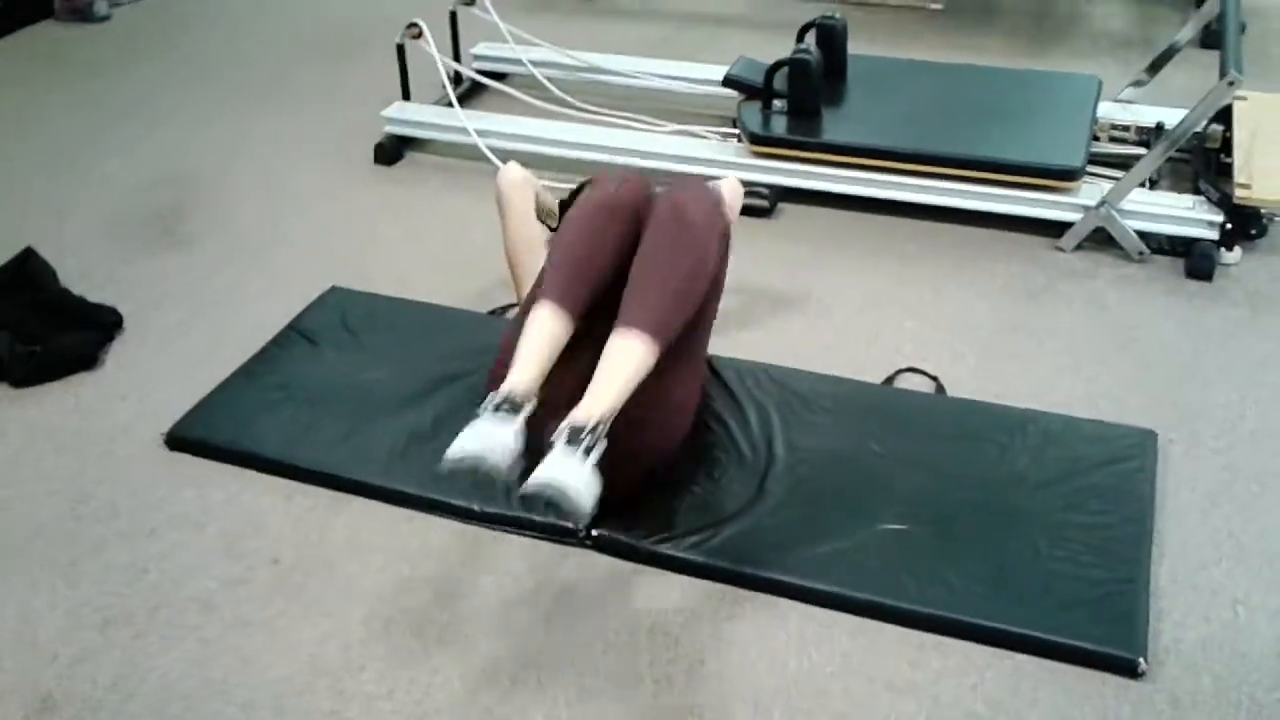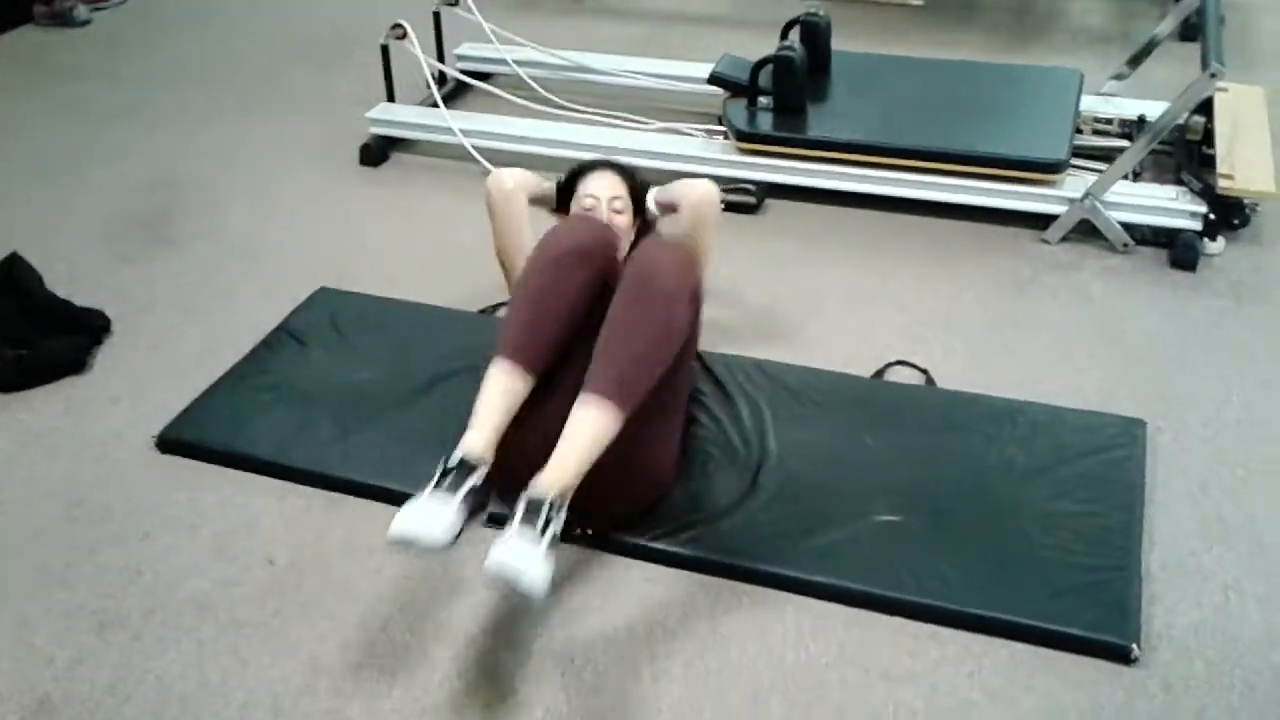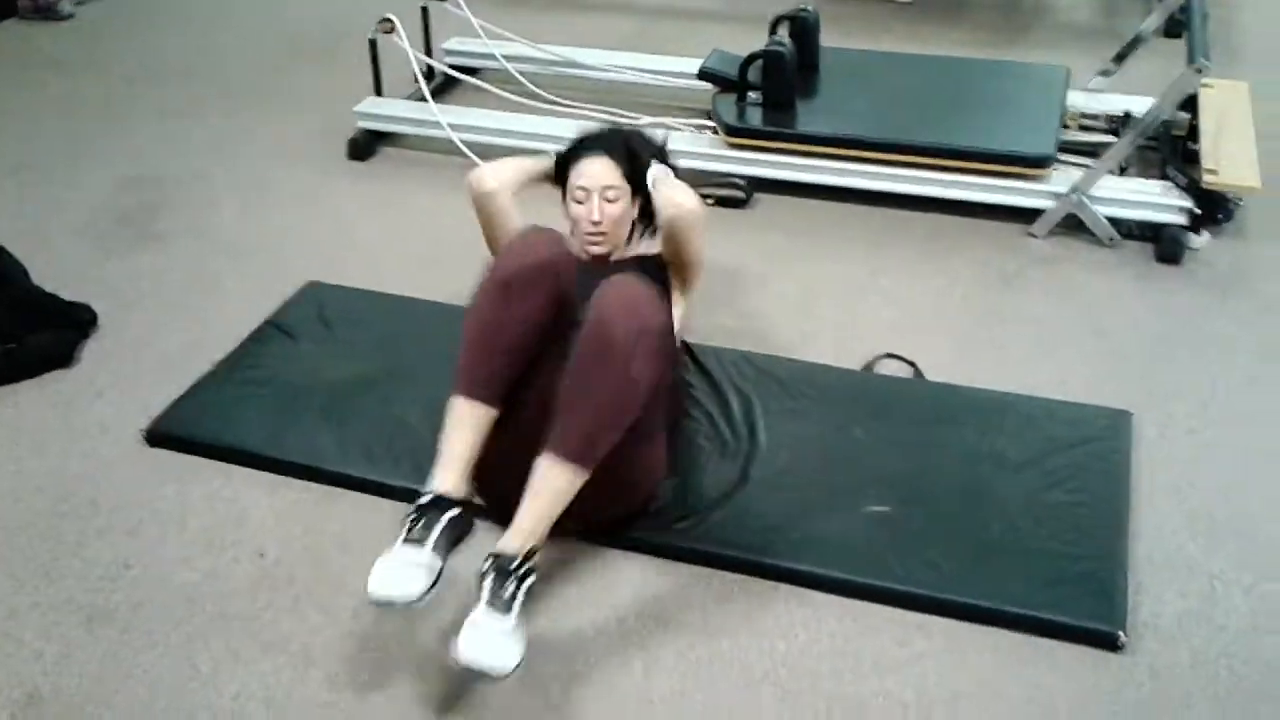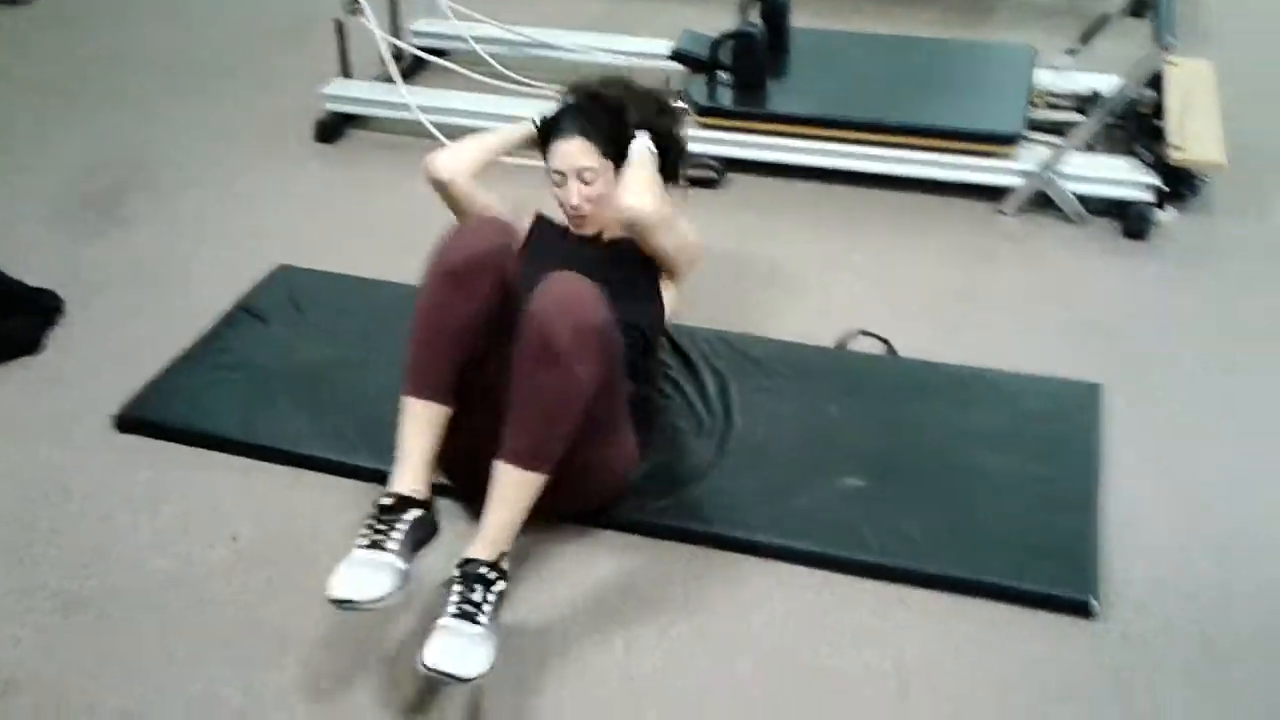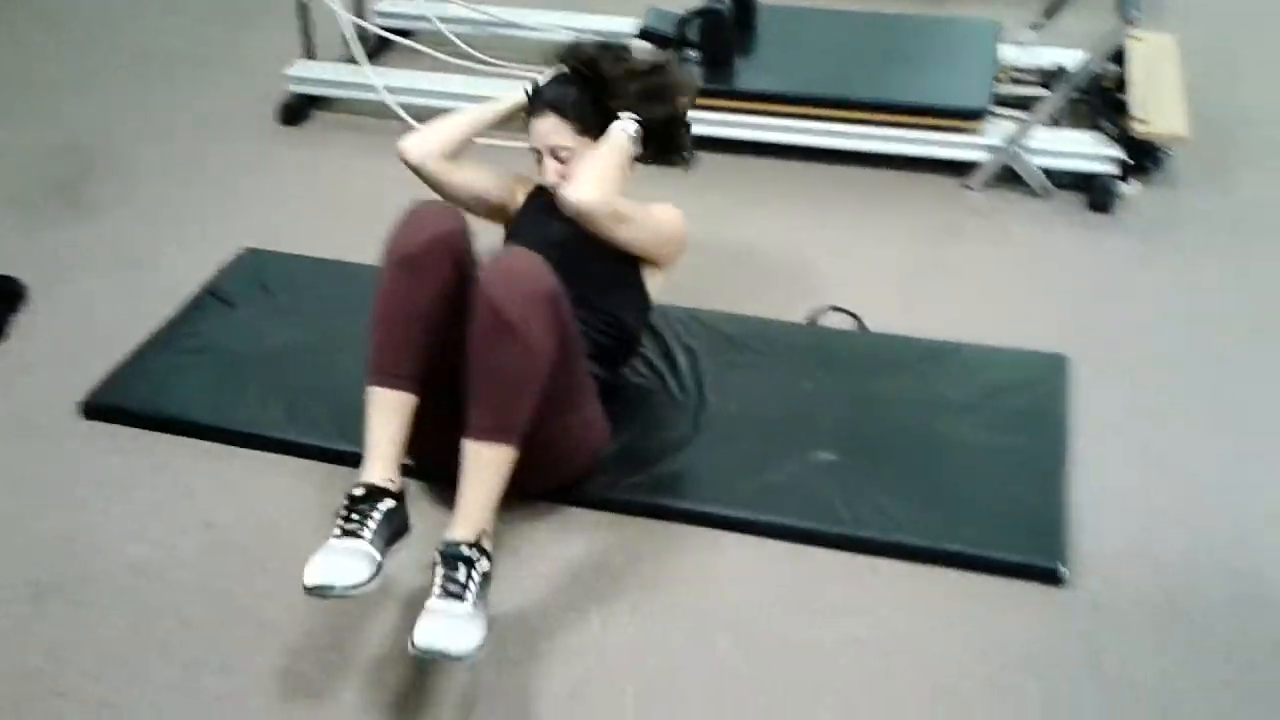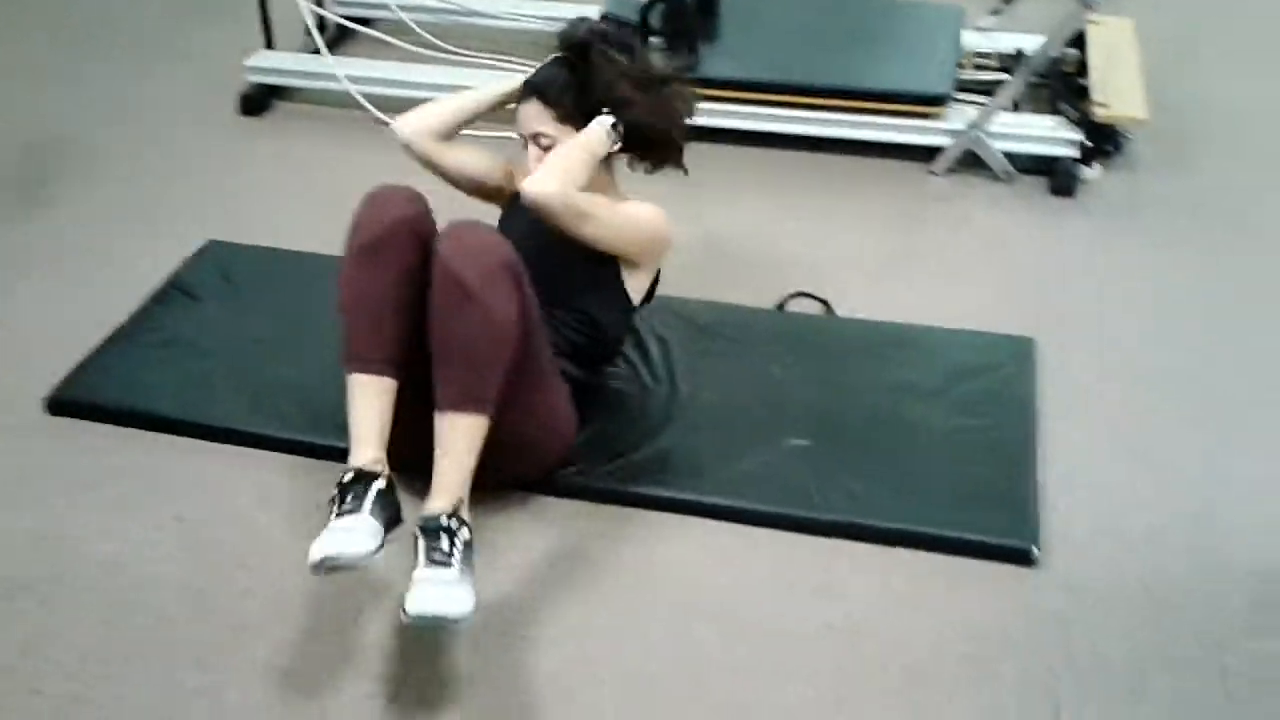
dt=0.1s
person 1, frame 1
right shoulder: (543, 283)
left elbow: (729, 191)
right elbow: (513, 179)
right wrist: (560, 215)
left hip: (634, 432)
right hip: (547, 407)
left knee: (693, 206)
right knee: (617, 194)
left ankle: (583, 438)
right ankle: (510, 404)
person 1, frame 2
left shoulder: (672, 269)
left elbow: (704, 197)
right elbow: (505, 185)
left wrist: (656, 204)
right wrist: (560, 196)
left hip: (623, 465)
right hip: (534, 442)
left knee: (662, 269)
right knee: (581, 235)
left ankle: (543, 506)
right ankle: (470, 465)
person 1, frame 3
left shoulder: (668, 275)
right shoulder: (544, 268)
left elbow: (684, 210)
right elbow: (487, 184)
left wrist: (656, 173)
right wrist: (554, 166)
left hip: (607, 474)
right hip: (512, 456)
left knee: (625, 307)
right knee: (535, 249)
left ankle: (514, 564)
right ankle: (442, 503)
person 1, frame 4
left shoulder: (666, 250)
right shoulder: (531, 234)
left elbow: (639, 208)
right elbow: (446, 170)
left wrist: (644, 146)
right wrist: (537, 129)
left hip: (581, 460)
right hip: (483, 430)
left knee: (565, 302)
right knee: (470, 249)
left ankle: (484, 567)
right ankle: (404, 504)
person 1, frame 5
left shoulder: (659, 230)
right shoulder: (525, 200)
left elbow: (584, 198)
right elbow: (418, 150)
left wrist: (624, 127)
right wrist: (528, 100)
left hip: (548, 436)
right hip: (454, 418)
left knee: (516, 276)
right knee: (428, 226)
left ankle: (468, 549)
right ankle: (376, 494)
person 1, frame 6
left shoulder: (645, 228)
right shoulder: (520, 185)
left elbow: (547, 193)
right elbow: (412, 131)
left wrist: (601, 126)
right wrist: (520, 87)
left hip: (522, 428)
right hip: (426, 397)
left knee: (470, 248)
right knee: (392, 210)
left ankle: (449, 520)
right ankle: (369, 482)
